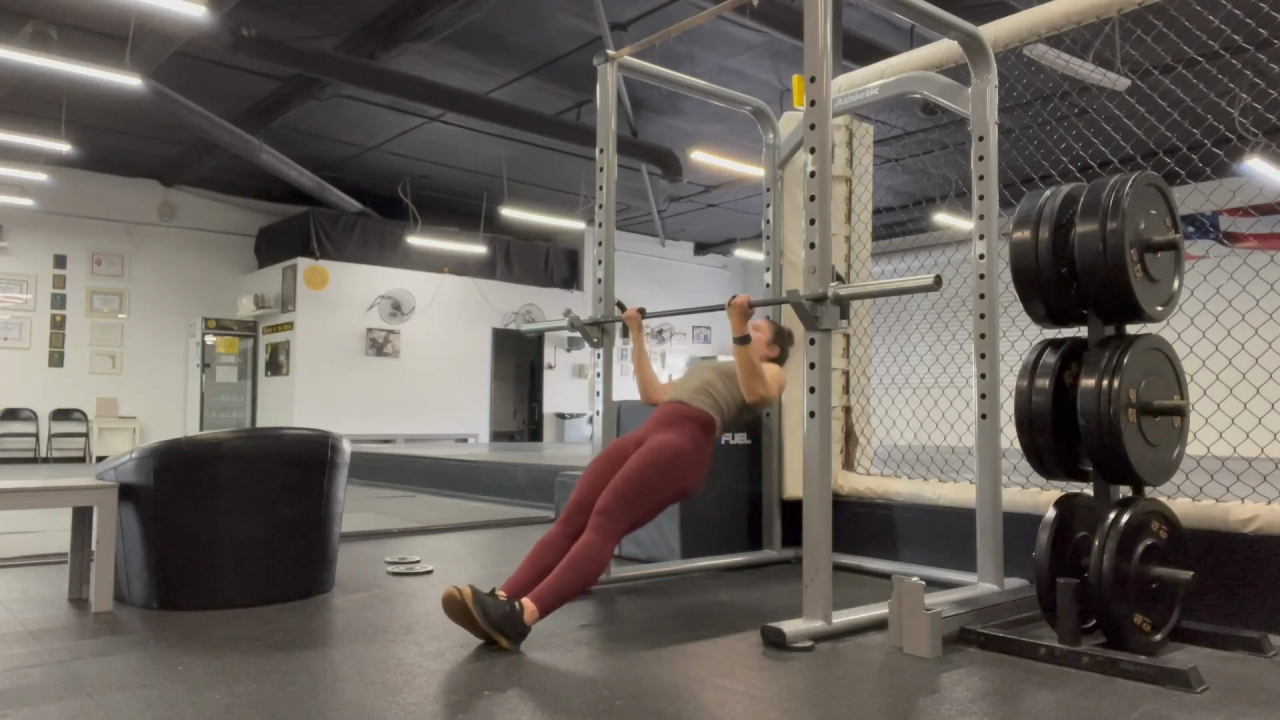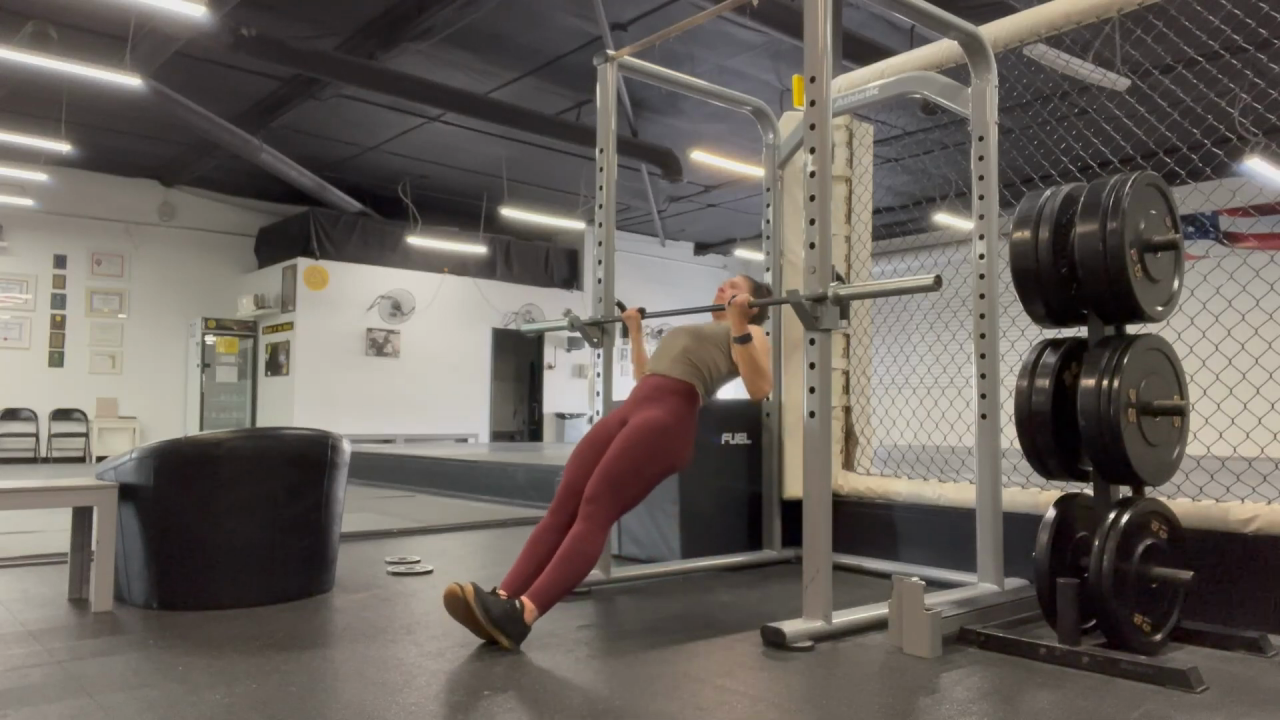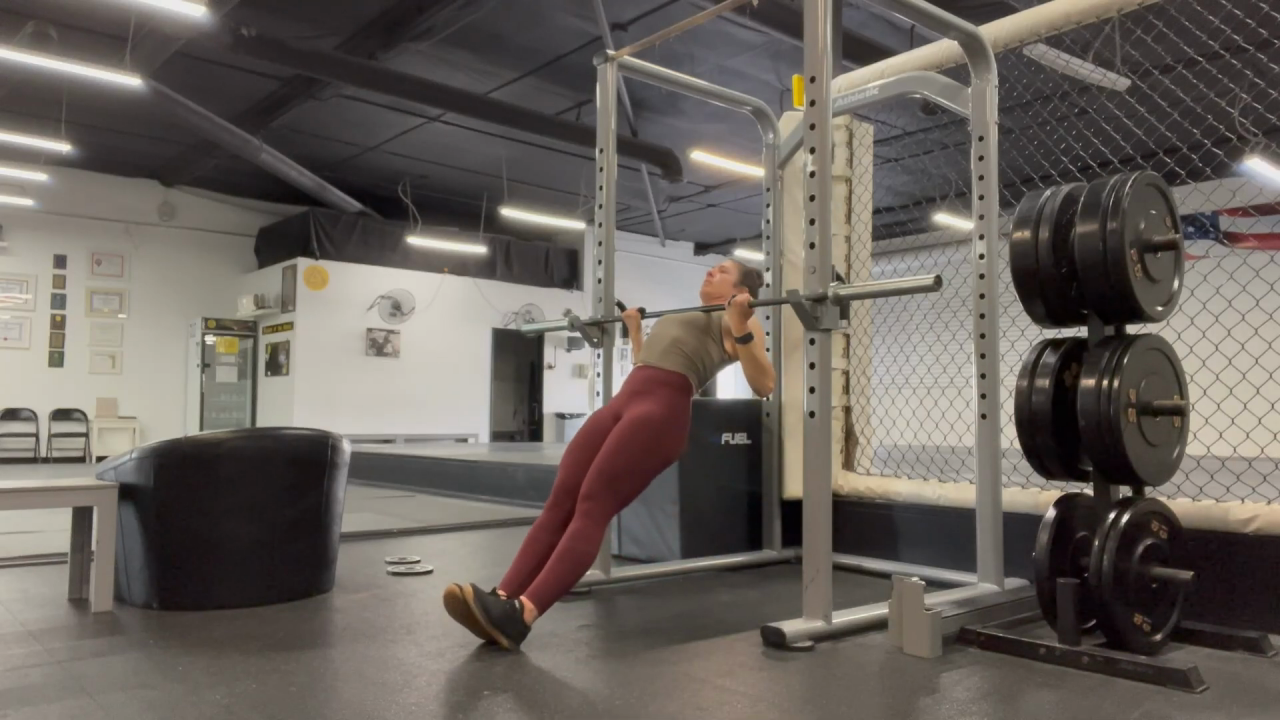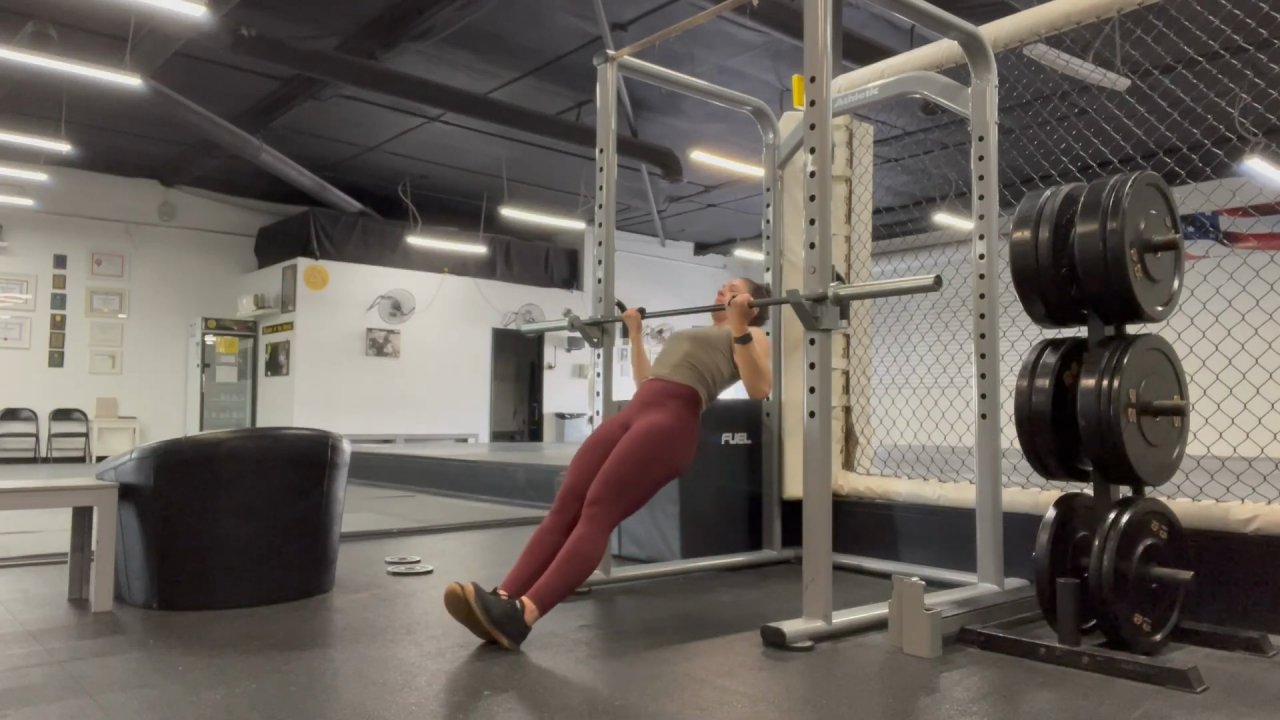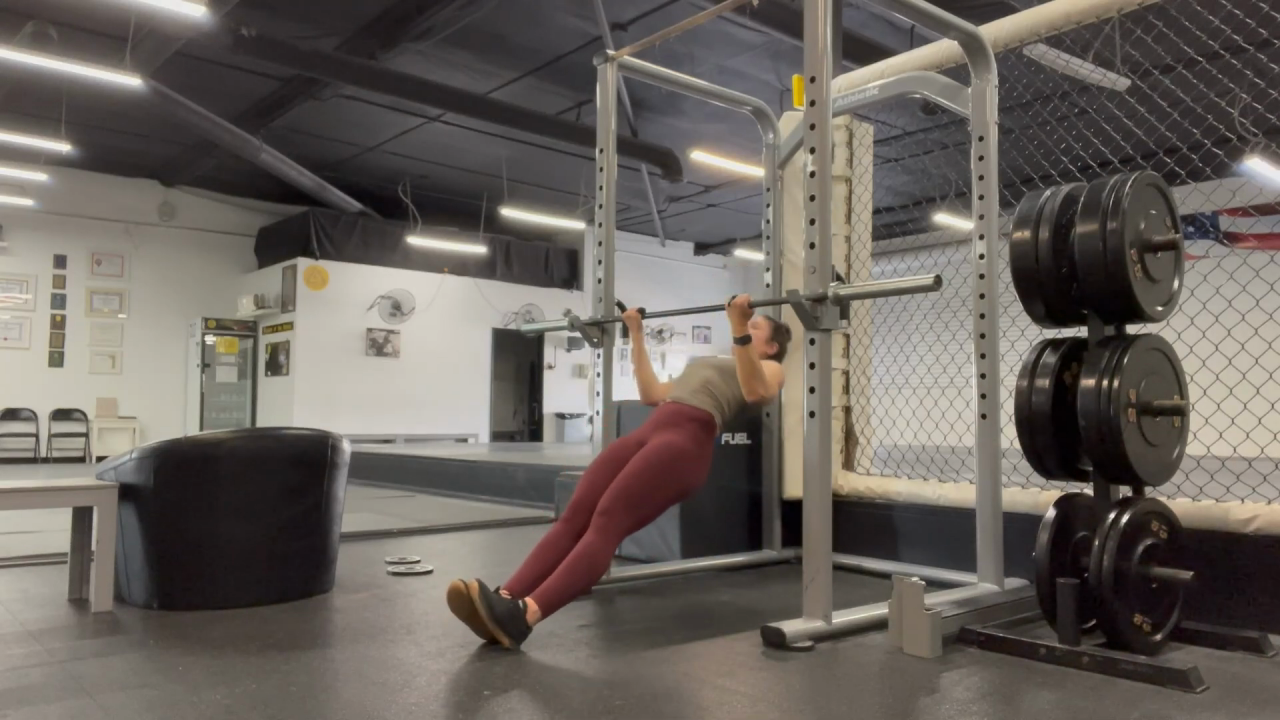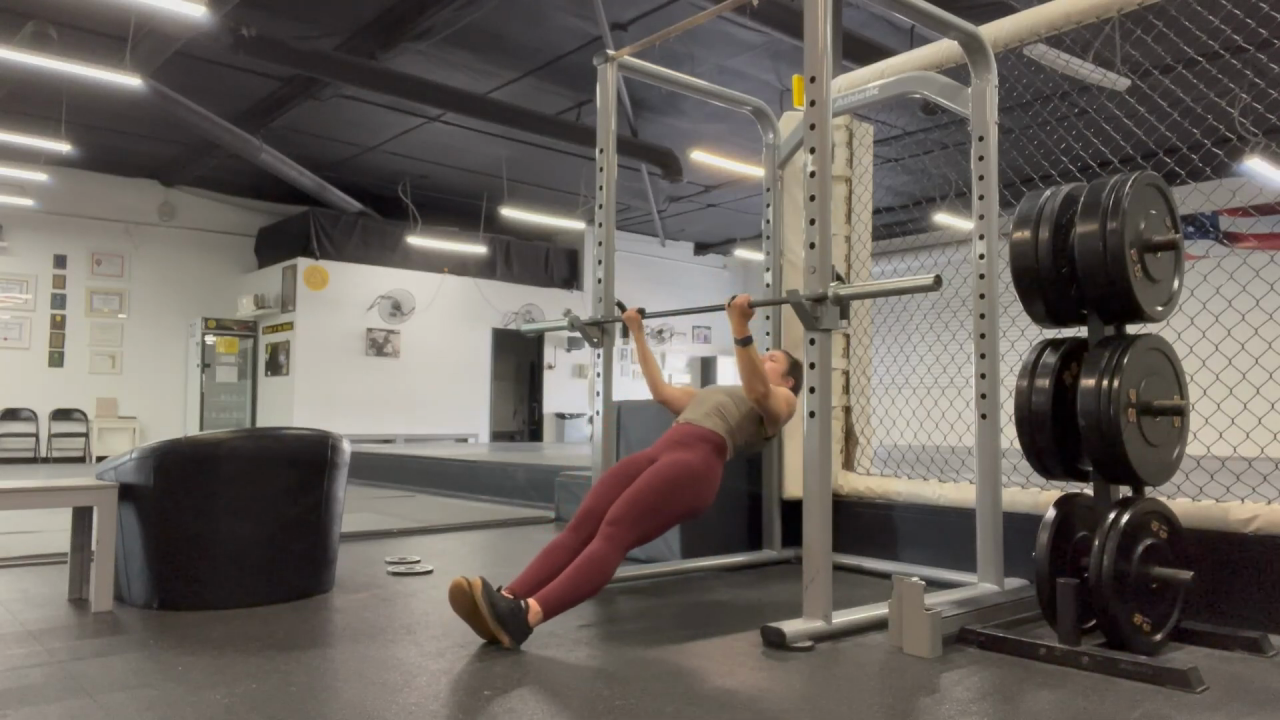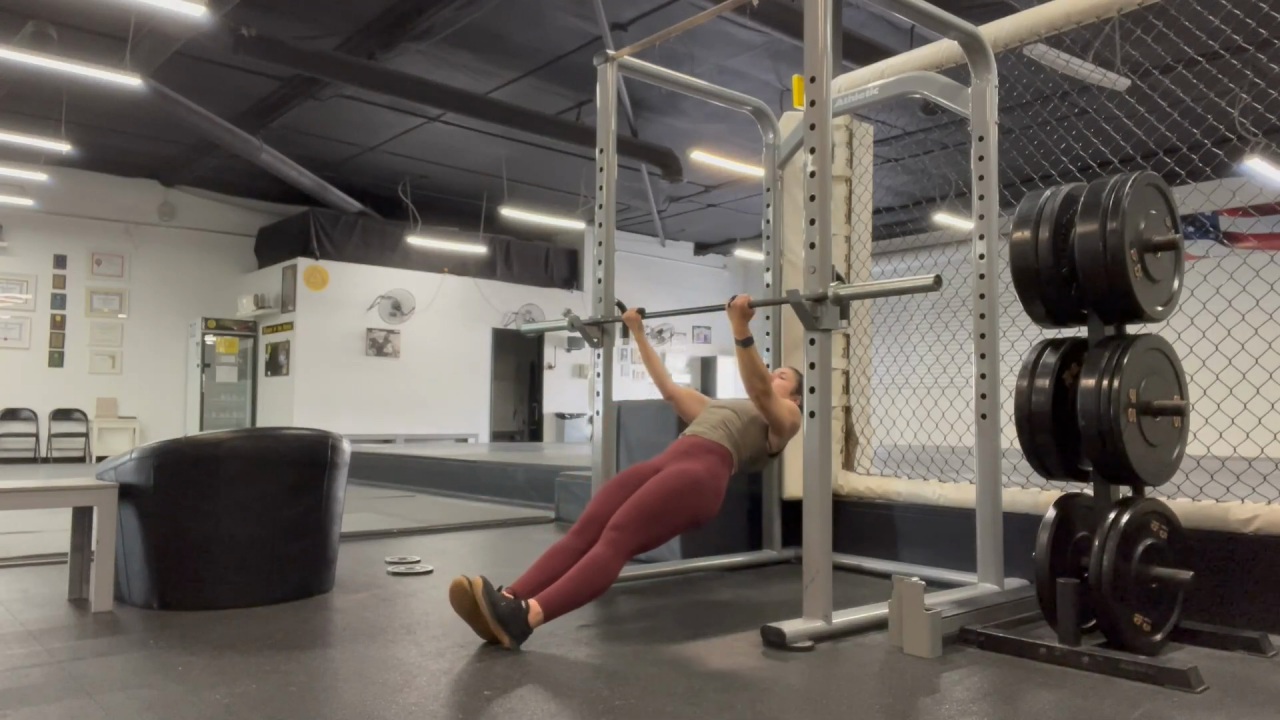
dt=0.2s
person 1, frame 1
left shoulder: (770, 372)
right shoulder: (712, 371)
left elbow: (756, 393)
right elbow: (651, 393)
left wrist: (739, 329)
right wrist: (637, 334)
left hip: (686, 441)
right hip: (647, 433)
left knee: (604, 524)
right knee: (570, 520)
left ankle: (519, 617)
right ankle: (501, 601)
person 1, frame 2
left shoulder: (749, 333)
right shoulder: (695, 333)
left elbow: (758, 389)
left wrist: (738, 327)
right wrist: (635, 332)
left hip: (670, 415)
right hip: (630, 408)
left knee: (594, 511)
right knee: (562, 508)
left ankle: (520, 616)
right ankle: (501, 601)
person 1, frame 3
left shoulder: (735, 323)
right shoulder: (682, 321)
left elbow: (764, 385)
left wrist: (740, 325)
right wrist: (634, 330)
left hip: (663, 410)
right hip: (623, 401)
left knee: (591, 509)
right knee: (559, 506)
left ankle: (520, 616)
right ankle: (502, 601)
person 1, frame 4
left shoulder: (748, 335)
right shoulder: (696, 339)
left elbow: (760, 389)
left wrist: (740, 328)
right wrist: (636, 333)
left hip: (672, 420)
right hip: (633, 411)
left knee: (597, 513)
right knee: (565, 510)
left ankle: (520, 616)
right ankle: (502, 601)
person 1, frame 5
left shoulder: (769, 367)
right shoulder: (708, 366)
left elbow: (756, 394)
right elbow: (651, 394)
left wrist: (742, 330)
right wrist: (637, 335)
left hip: (686, 439)
right hip: (647, 431)
left knee: (605, 523)
right knee: (574, 518)
left ankle: (523, 616)
right ankle: (506, 599)
person 1, frame 6
left shoulder: (781, 401)
right shoulder: (713, 394)
left elbow: (759, 392)
right elbow: (661, 392)
left wrist: (741, 330)
right wrist: (638, 334)
left hip: (696, 461)
right hip: (657, 450)
left knee: (613, 532)
right knee: (580, 527)
left ankle: (524, 617)
right ankle: (508, 600)
person 1, frame 7
left shoulder: (785, 418)
right shoulder: (719, 407)
left elbow: (759, 390)
right elbow: (670, 389)
left wrist: (742, 330)
right wrist: (639, 334)
left hip: (702, 472)
right hip: (662, 461)
left knee: (616, 537)
right knee: (584, 531)
left ankle: (525, 618)
right ankle: (508, 602)
